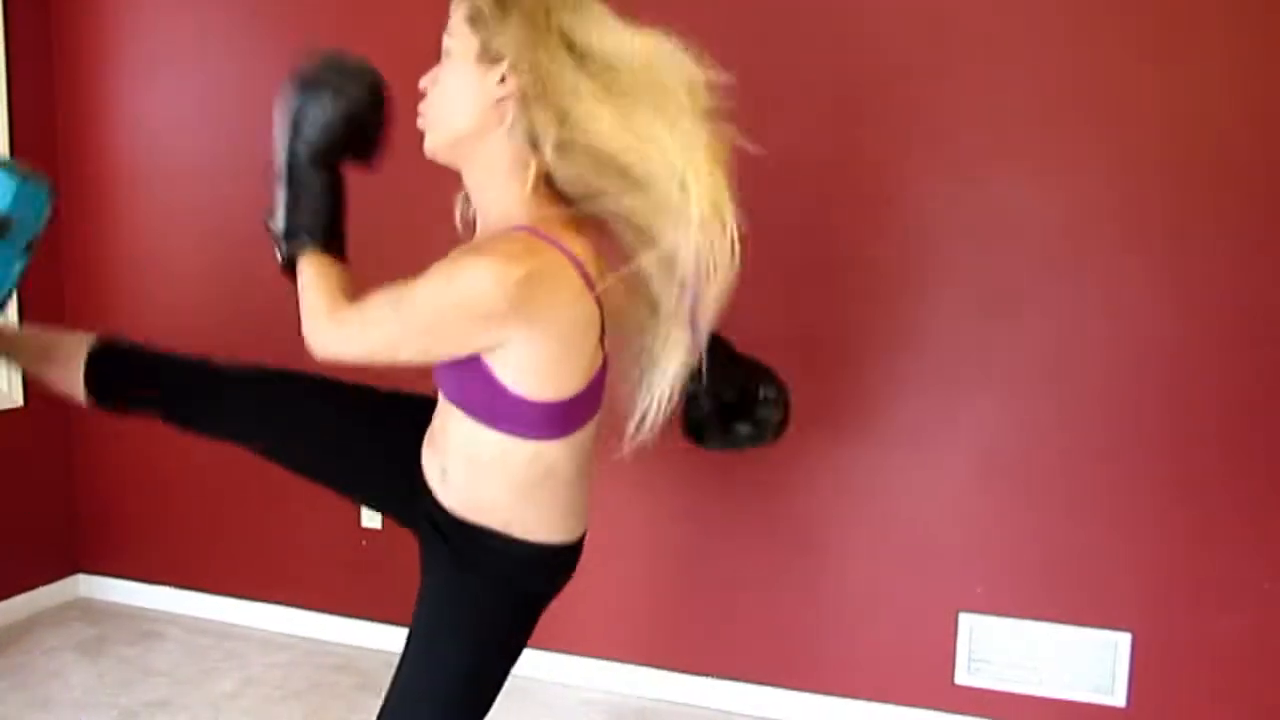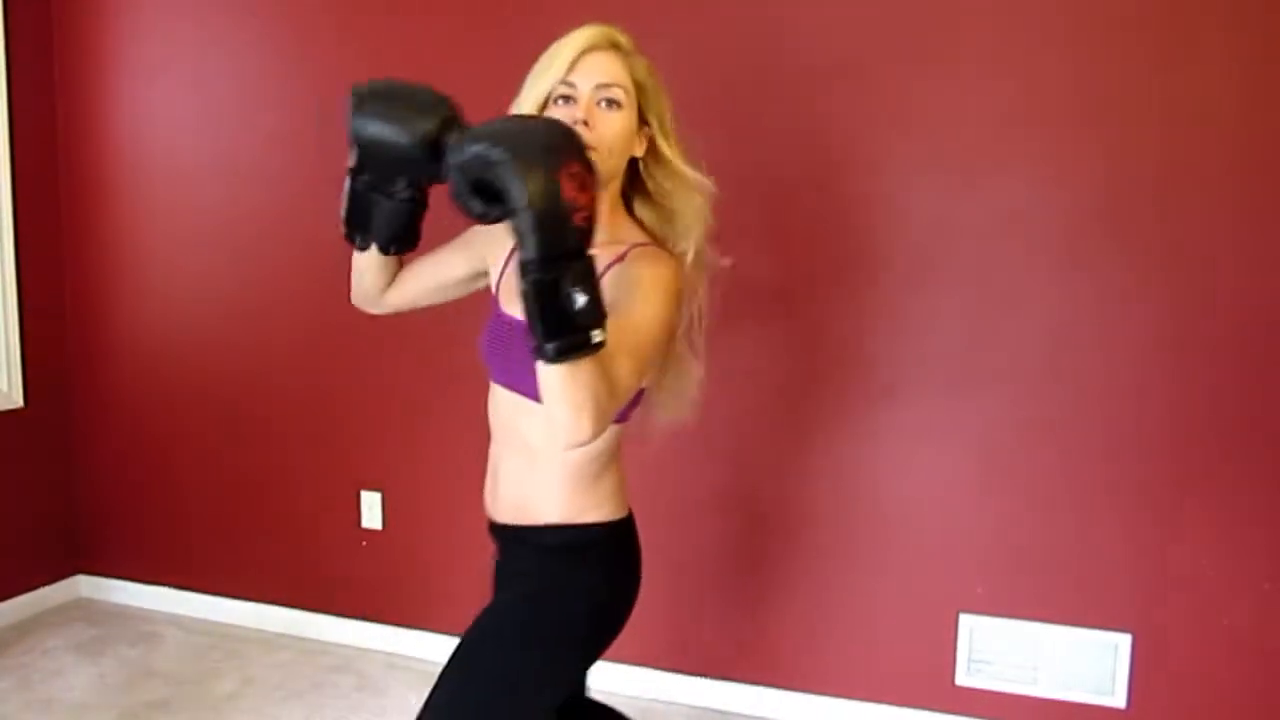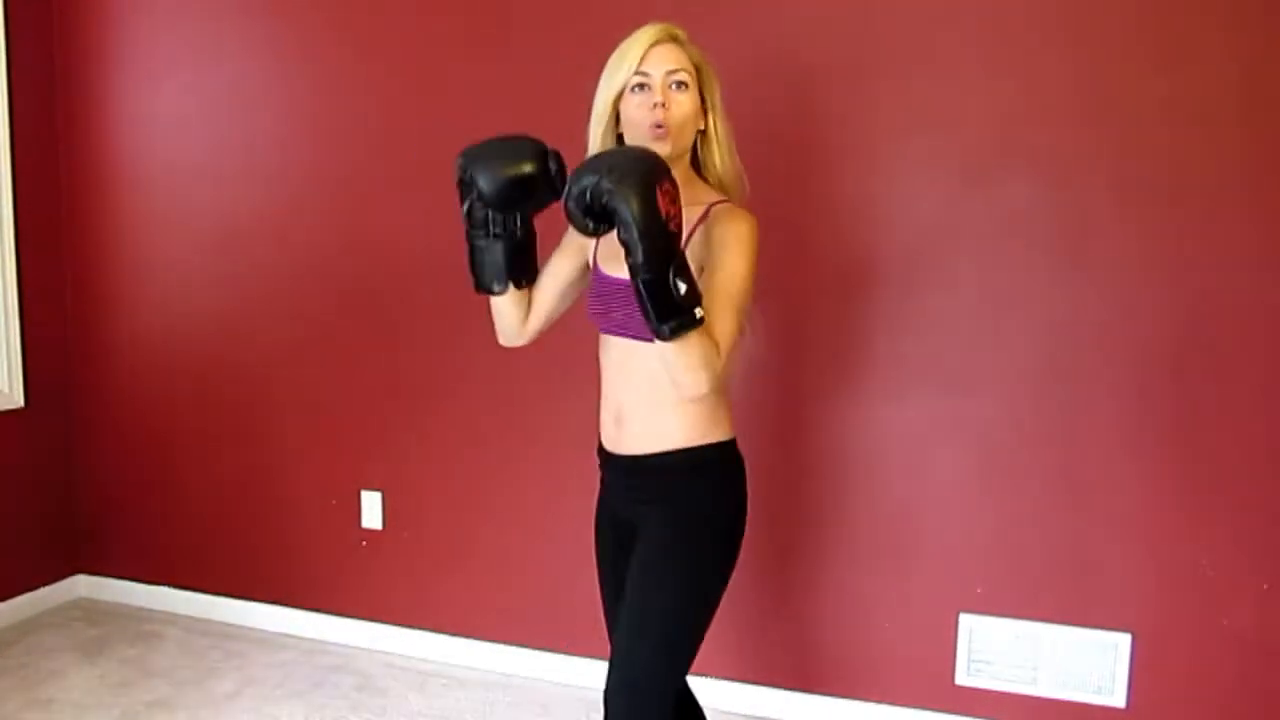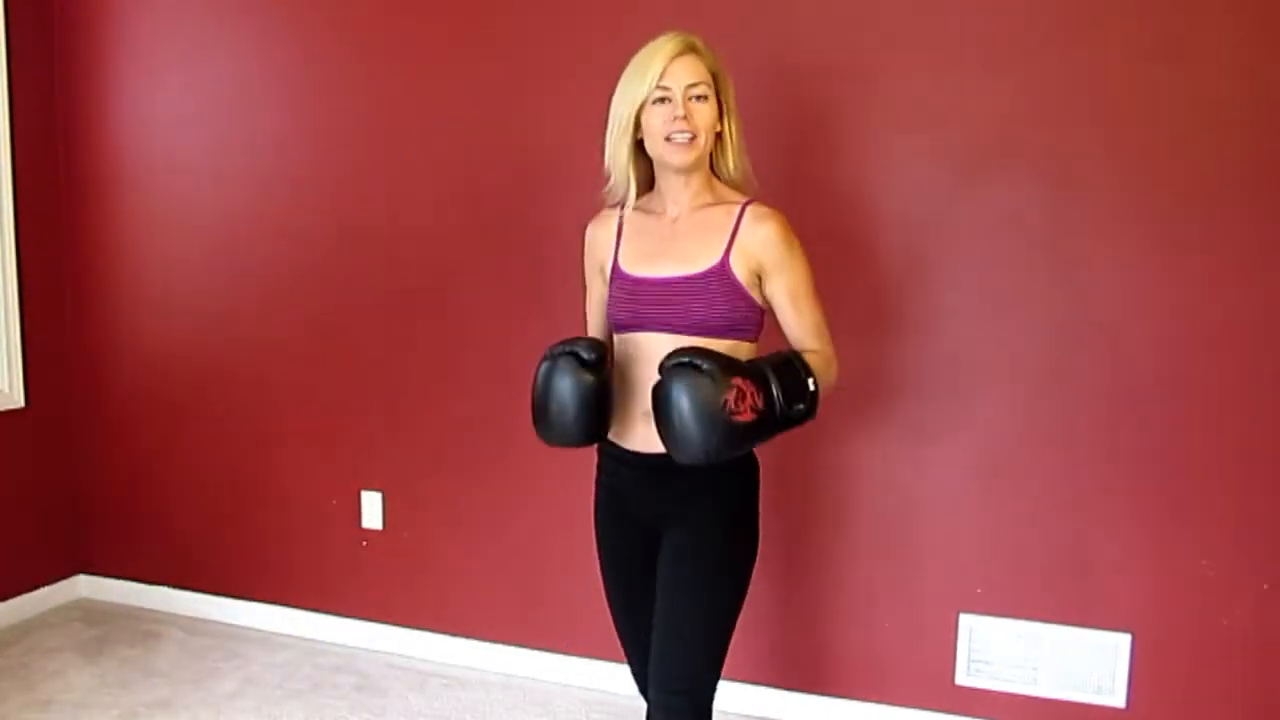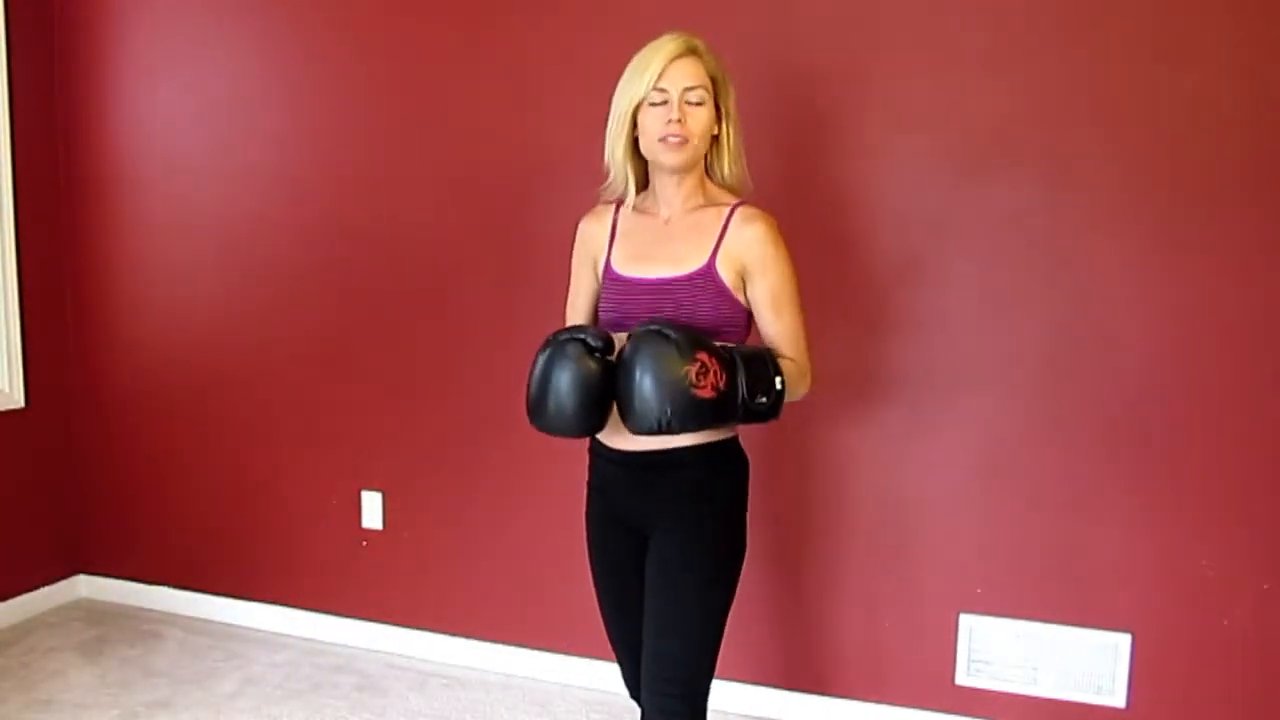
dt=0.5s
person 1, frame 1
left shoulder: (515, 270)
right shoulder: (522, 220)
left elbow: (335, 331)
left wrist: (311, 179)
left hip: (497, 557)
right hip: (438, 472)
right knee: (211, 391)
person 1, frame 2
left shoulder: (648, 273)
right shoulder: (511, 235)
left elbow: (579, 422)
right elbow: (373, 295)
left wrist: (554, 270)
right wrist: (390, 186)
left hip: (576, 565)
right hip: (525, 549)
person 1, frame 3
left shoulder: (726, 224)
right shoulder: (599, 221)
left elbow: (700, 371)
right elbow: (515, 325)
left wrist: (659, 251)
right wrist: (499, 223)
left hip: (696, 486)
right hip: (619, 482)
person 1, frame 4
left shoulder: (758, 230)
right shoulder: (606, 231)
left elbow: (820, 360)
left wrist: (758, 392)
right wrist: (576, 373)
left hip: (713, 488)
right hip: (622, 481)
person 1, frame 5
left shoulder: (748, 232)
right shoulder: (600, 227)
left elbow: (795, 370)
left wrist: (721, 377)
right wrist: (573, 367)
left hip: (701, 482)
right hip: (612, 479)
